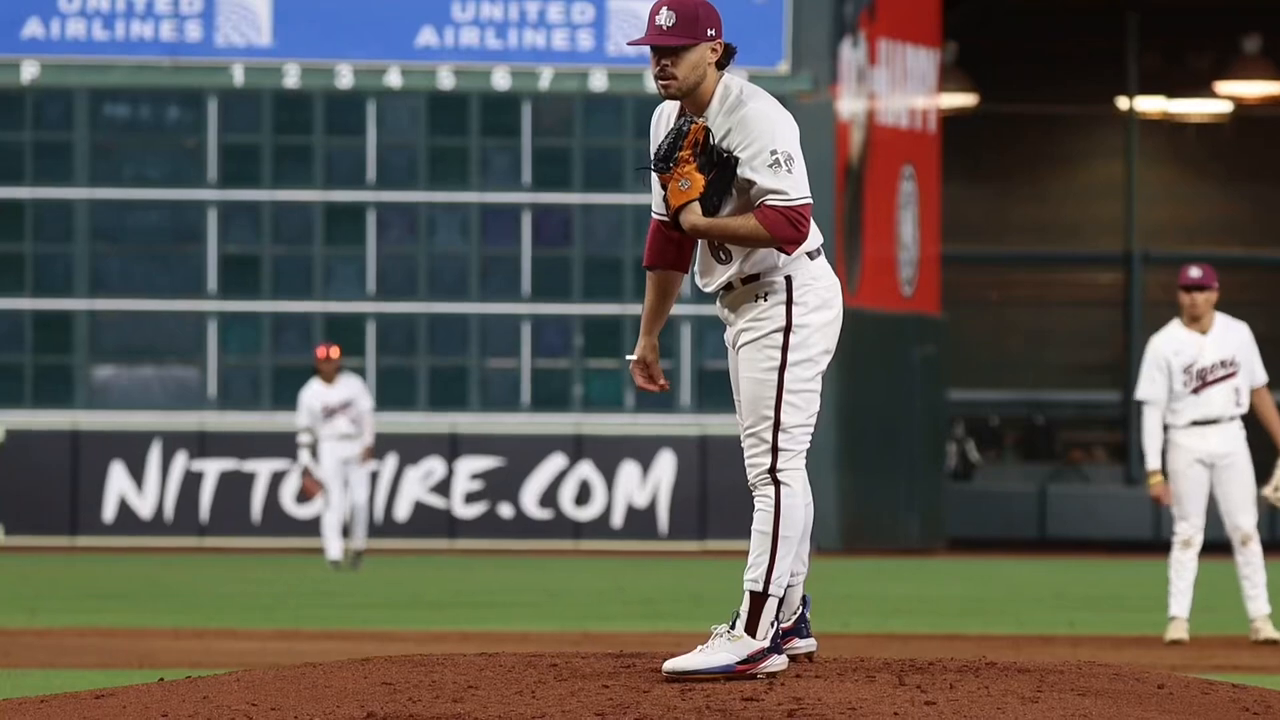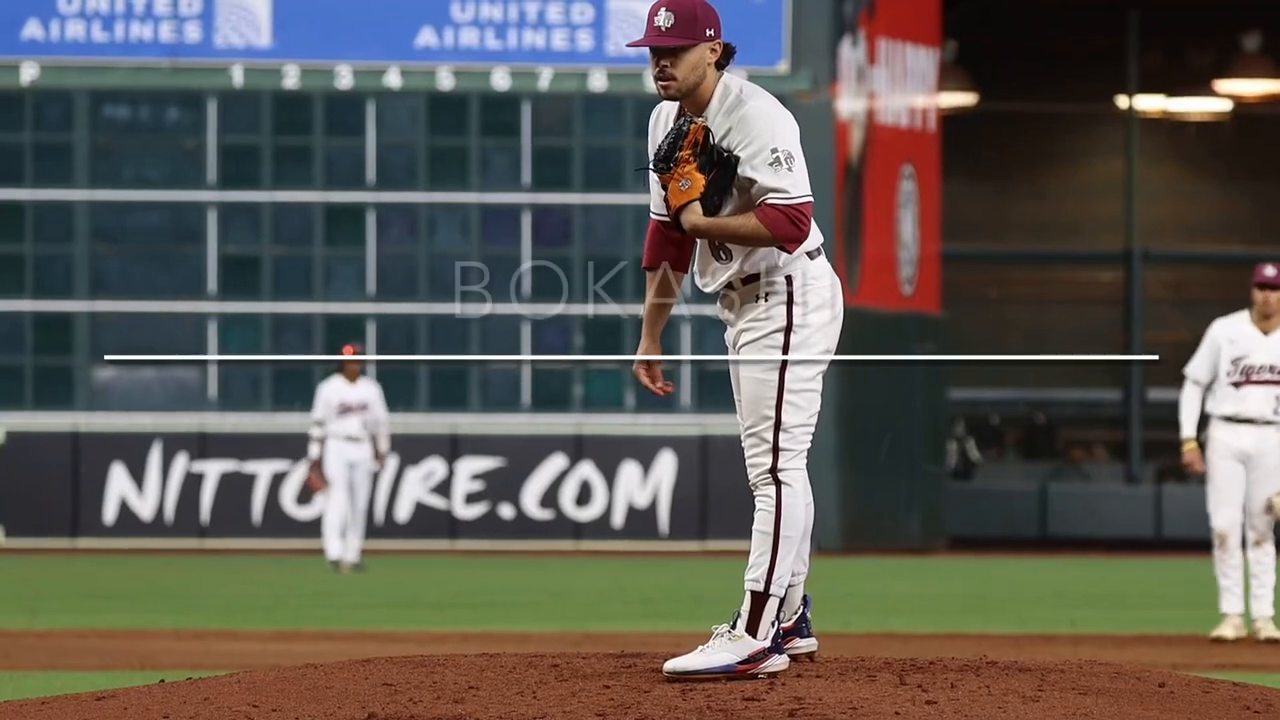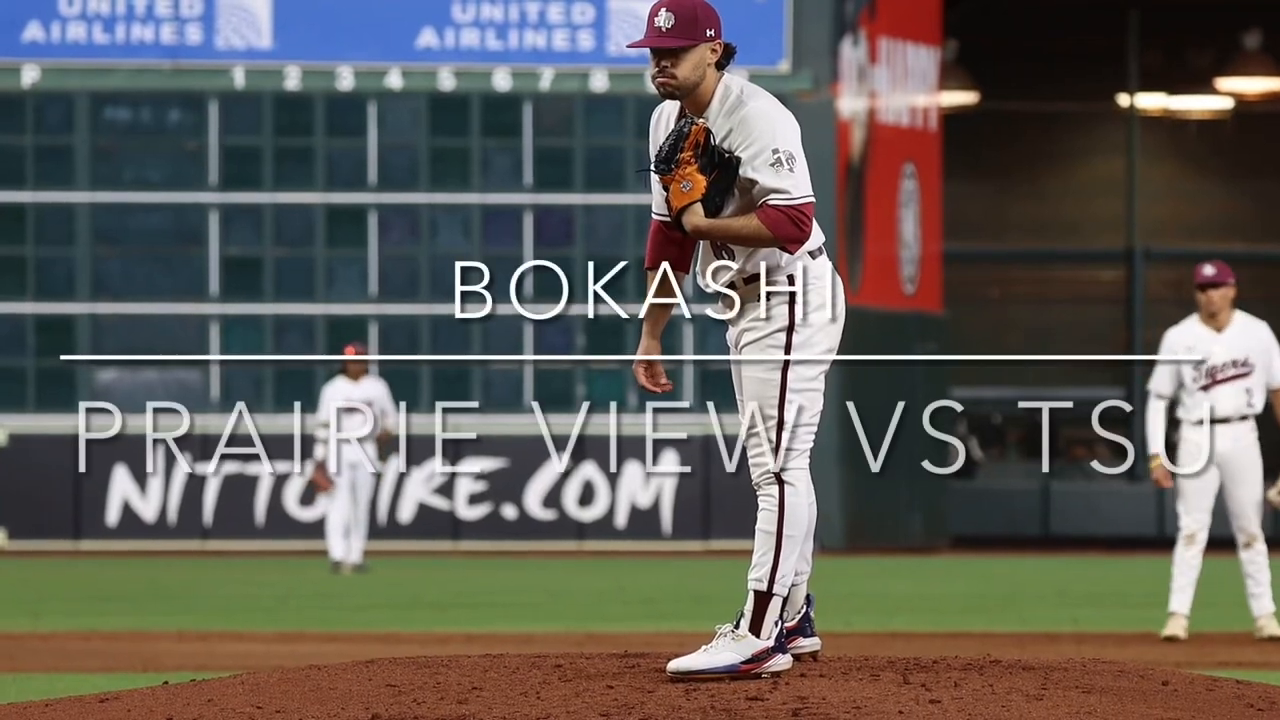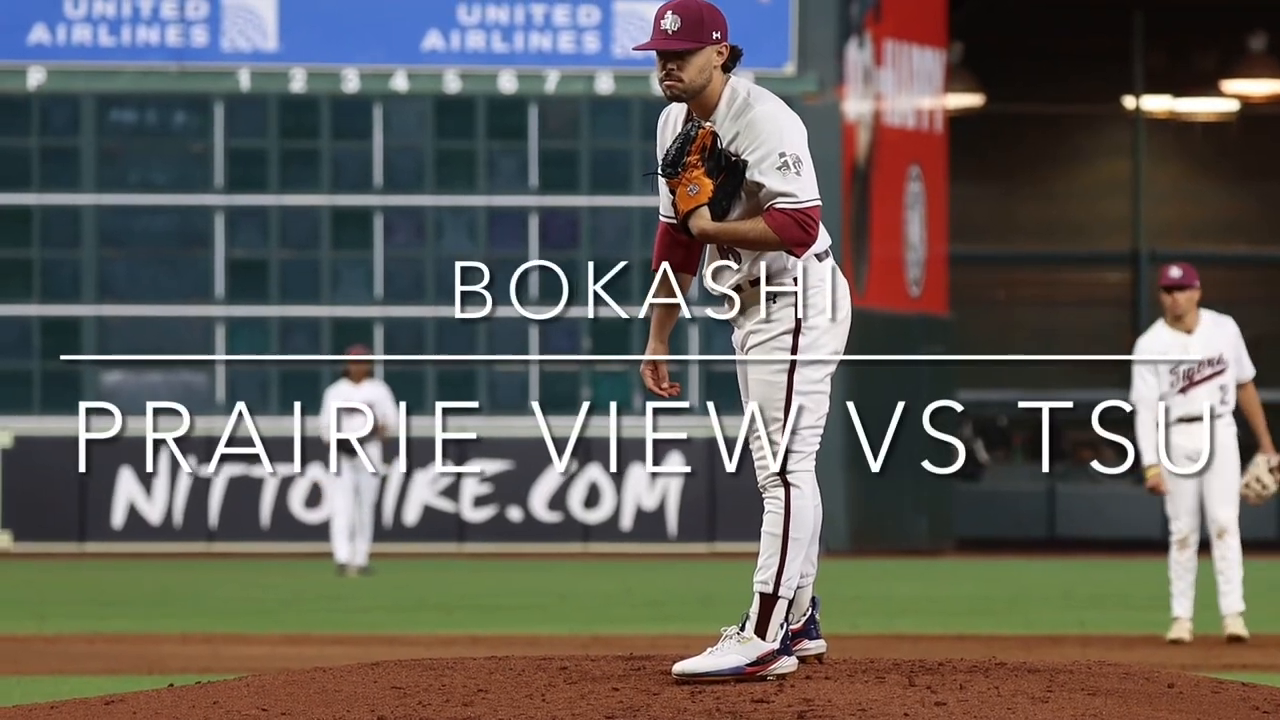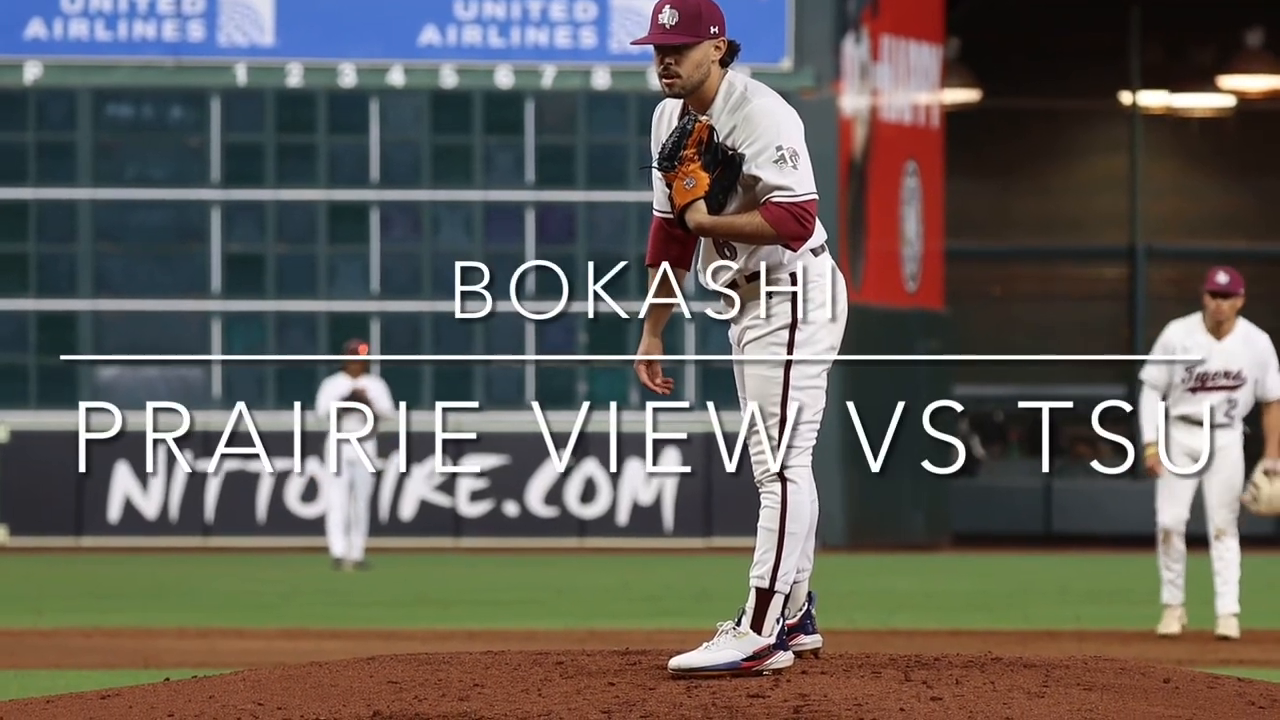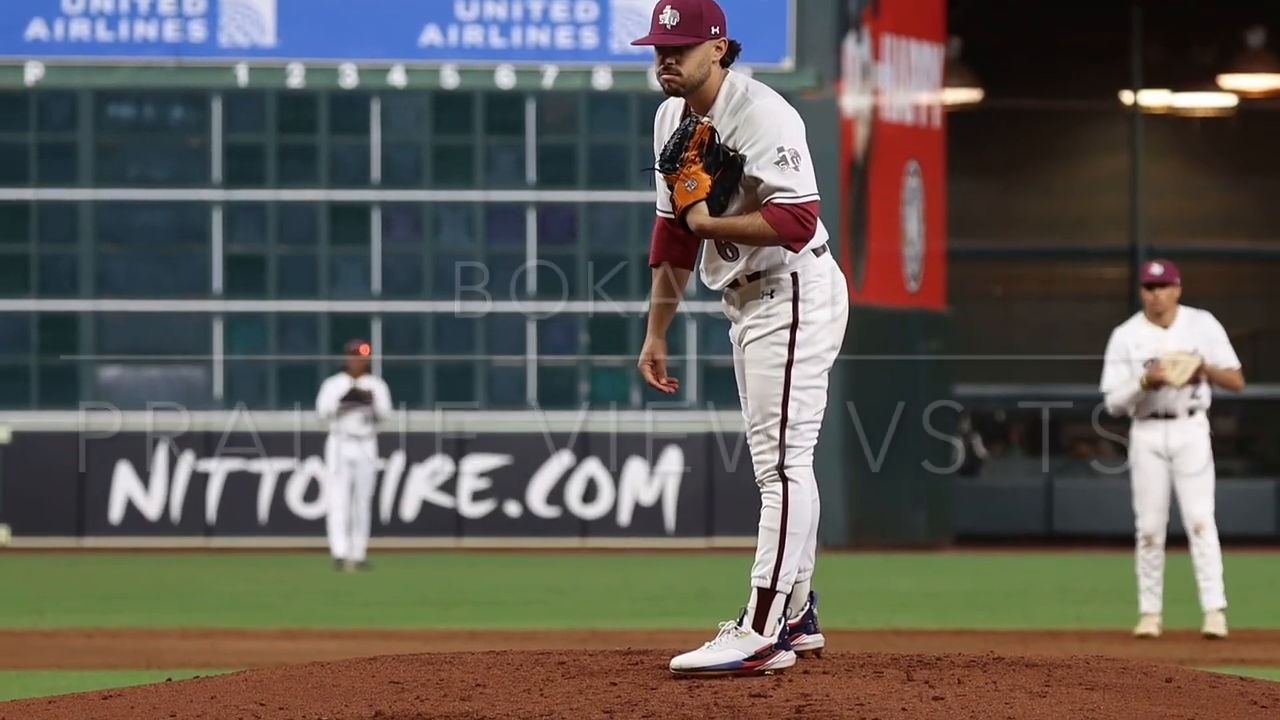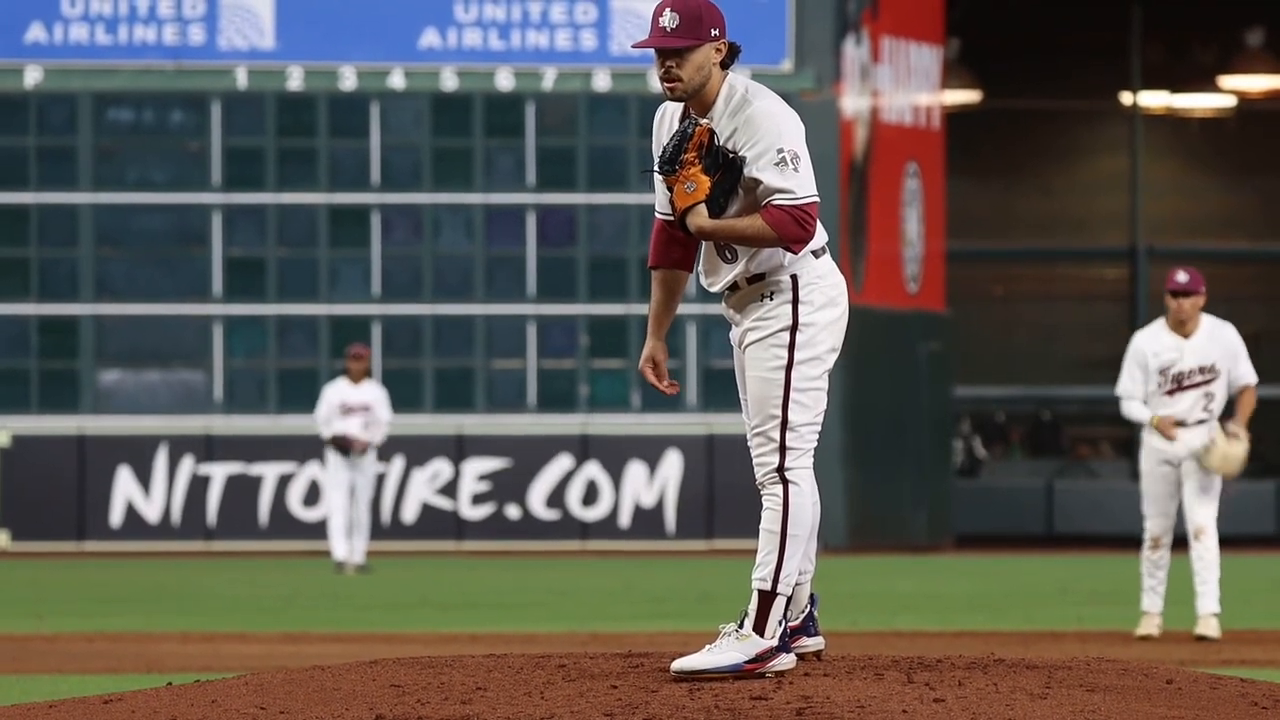
dt=0.7s
person 1, frame 1
left shoulder: (756, 116)
right shoulder: (668, 119)
left elbow: (790, 224)
right elbow: (667, 231)
left wrist: (701, 223)
right wrist: (649, 335)
left hip: (788, 299)
right hip: (743, 303)
left knee: (774, 466)
right knee: (775, 464)
left ankle: (756, 637)
right ankle: (788, 619)
person 1, frame 2
left shoulder: (756, 116)
right shoulder: (665, 120)
left elbow: (790, 221)
right elbow: (666, 232)
left wrist: (700, 223)
right wrist: (650, 336)
left hip: (788, 298)
right hip: (742, 303)
left knee: (774, 465)
right knee: (772, 465)
left ankle: (756, 636)
right ankle: (789, 619)
person 1, frame 3
left shoulder: (756, 116)
right shoulder: (666, 119)
left elbow: (792, 222)
right elbow: (667, 233)
left wrist: (701, 224)
right wrist: (650, 335)
left hip: (791, 299)
right hip: (743, 303)
left knee: (778, 465)
right knee: (776, 465)
left ankle: (760, 636)
right ankle: (792, 617)
person 1, frame 4
left shoulder: (762, 120)
right shoulder: (673, 123)
left elbow: (799, 226)
right elbow: (674, 237)
left wrist: (709, 228)
right wrist: (658, 339)
left hip: (797, 302)
right hip: (751, 307)
left knee: (784, 468)
right knee: (781, 469)
left ankle: (766, 638)
right ankle: (798, 620)
person 1, frame 5
left shoulder: (760, 113)
right shoulder: (668, 118)
left elbow: (796, 219)
right elbow: (669, 229)
left wrist: (706, 222)
right wrist: (652, 331)
left hip: (793, 295)
right hip: (745, 301)
left knee: (780, 463)
right knee: (776, 463)
left ankle: (761, 633)
right ankle: (794, 615)
person 1, frame 6
left shoulder: (761, 114)
right shoulder: (670, 118)
left elbow: (797, 220)
right elbow: (672, 230)
left wrist: (707, 223)
right wrist: (656, 332)
left hip: (793, 295)
right hip: (746, 301)
left knee: (781, 461)
right knee: (777, 461)
left ankle: (763, 633)
right ankle: (795, 615)
person 1, frame 7
left shoulder: (759, 115)
right shoulder: (669, 121)
left elbow: (797, 223)
right elbow: (671, 233)
left wrist: (708, 225)
right wrist: (656, 335)
left hip: (793, 297)
right hip: (745, 303)
left knee: (781, 463)
right knee: (777, 463)
left ankle: (764, 635)
right ankle: (796, 617)
person 2, frame 1
left shoulder: (1238, 333)
right shoulder: (1162, 343)
right elbow: (1152, 409)
right wrist: (1154, 471)
left hip: (1231, 437)
right hip: (1186, 442)
left knee: (1245, 529)
right knee: (1186, 532)
right ankle: (1178, 619)
person 2, frame 2
right shoulder: (1223, 330)
right elbow: (1193, 385)
right wrist: (1188, 440)
right hip: (1224, 436)
right knee: (1224, 525)
right ankle: (1231, 614)
person 2, frame 3
right shoulder: (1178, 337)
right elbow: (1158, 399)
right wrist: (1156, 456)
left hip: (1241, 436)
right hip: (1195, 439)
right knee: (1191, 528)
right ankle: (1178, 615)
person 2, frame 4
left shoulder: (1225, 328)
right shoulder: (1149, 344)
left elbow: (1245, 386)
right elbow: (1145, 410)
left wrist: (1265, 442)
right wrist: (1151, 466)
left hip: (1220, 434)
right hip: (1176, 439)
left knee: (1224, 523)
right knee: (1182, 532)
left ankle: (1233, 614)
right ankle: (1182, 619)
person 2, frame 5
right shoulder: (1176, 334)
right elbow: (1151, 389)
right wrist: (1151, 443)
left hip: (1227, 439)
right hip: (1178, 436)
left knee: (1224, 525)
right knee: (1169, 522)
left ankle: (1228, 614)
right ankle: (1173, 607)
person 2, frame 6
left shoulder: (1204, 324)
right shoulder: (1125, 336)
left elbow: (1237, 381)
right elbow: (1113, 403)
left wrist: (1205, 368)
right wrist: (1145, 382)
left hip: (1191, 431)
right hip: (1147, 436)
left knee: (1200, 519)
right knee: (1149, 527)
left ankle: (1214, 610)
right ankle: (1150, 613)
person 2, frame 7
left shoulder: (1225, 335)
right shoulder: (1144, 341)
left elbow: (1247, 388)
right elbow: (1128, 402)
left wrist: (1238, 422)
right wrist: (1154, 420)
left hip: (1203, 438)
right hip: (1158, 439)
left knee: (1201, 523)
right knee: (1156, 529)
left ankle: (1208, 614)
right ankle: (1151, 613)
person 3, frame 1
left shoulder: (863, 44)
right shoulder: (846, 46)
left elbow: (865, 87)
right elbow: (844, 90)
left hip: (859, 120)
right hip: (849, 121)
left knee: (857, 197)
right knee: (848, 198)
left ankle: (854, 275)
right ankle: (849, 274)
person 3, frame 2
left shoulder: (863, 44)
right shoulder: (846, 45)
left elbow: (865, 86)
right elbow: (844, 88)
left hip: (858, 120)
right hip: (849, 120)
left knee: (856, 193)
right knee: (847, 195)
left ankle: (854, 274)
right ankle: (849, 273)
person 3, frame 3
left shoulder: (864, 42)
right shoulder: (846, 44)
left elbow: (866, 84)
right elbow: (844, 86)
left wrist: (861, 115)
left hip: (860, 119)
right hip: (849, 119)
left knee: (858, 194)
right knee: (848, 195)
left ankle: (857, 271)
right ankle: (850, 272)
person 3, frame 4
left shoulder: (869, 44)
right shoulder: (852, 47)
left elbow: (872, 87)
right elbow: (850, 90)
left hip: (865, 120)
right hip: (854, 121)
left knee: (863, 194)
right knee: (854, 194)
left ankle: (862, 276)
right ankle: (856, 274)
person 3, frame 5
left shoulder: (866, 40)
right shoulder: (849, 43)
left elbow: (867, 83)
right elbow: (847, 85)
left wrist: (863, 114)
left hip: (862, 116)
right hip: (851, 116)
left knee: (860, 187)
right knee: (851, 185)
left ankle: (859, 270)
right ankle: (853, 270)
person 3, frame 6
left shoulder: (867, 38)
right shoulder: (850, 41)
left elbow: (869, 80)
right elbow: (848, 85)
left hip: (863, 116)
right hip: (853, 115)
left knee: (862, 186)
right knee: (853, 182)
left ankle: (860, 268)
right ankle: (854, 267)
person 3, frame 7
left shoulder: (866, 39)
right shoulder: (849, 43)
left elbow: (868, 82)
right elbow: (847, 86)
left wrist: (865, 107)
left hip: (863, 116)
right hip: (851, 117)
left knee: (861, 187)
right knee: (852, 186)
left ankle: (860, 268)
right ankle: (854, 268)
person 4, frame 1
left shoulder: (353, 382)
right shoulder: (308, 393)
left elbow: (366, 413)
right elbow: (304, 429)
left wrist: (369, 444)
right wrist: (305, 464)
left hip: (356, 447)
right hip: (329, 449)
left knee: (360, 500)
right knee: (333, 503)
left ankle: (357, 548)
right ankle: (334, 557)
person 4, frame 2
left shoulder: (372, 387)
right shoulder: (328, 387)
left elbow: (381, 421)
right elbow: (317, 423)
left wrist: (382, 452)
right wrist: (315, 459)
left hip: (363, 451)
right hip: (336, 449)
left knee: (360, 505)
right knee: (336, 502)
left ankle: (353, 557)
right ankle: (334, 556)
person 4, frame 3
left shoulder: (377, 385)
right shoulder: (332, 388)
left elbow: (390, 413)
right elbow: (323, 424)
left wrist: (386, 431)
right wrist: (319, 460)
left hip: (366, 451)
right hip: (338, 449)
left knee: (362, 505)
right knee: (338, 503)
left ankle: (356, 557)
right ankle: (338, 558)
person 4, frame 4
left shoulder: (380, 389)
right shoulder: (334, 391)
left elbow: (392, 418)
right elbow: (325, 424)
left wrist: (382, 427)
right wrist: (333, 440)
left hip: (370, 452)
right hip: (342, 453)
left knee: (366, 507)
right knee: (342, 506)
left ankle: (361, 560)
right ankle: (343, 560)
person 4, frame 5
left shoulder: (376, 384)
right shoulder: (331, 383)
left elbow: (388, 412)
right elbow: (322, 412)
left wrist: (368, 400)
right wrist: (343, 401)
left hip: (365, 446)
right hip: (338, 445)
left knee: (361, 502)
right knee: (337, 500)
left ankle: (357, 555)
right ankle: (338, 554)
person 4, frame 6
left shoulder: (377, 386)
right shoulder: (332, 384)
left elbow: (385, 414)
right elbow: (323, 413)
left wrist: (372, 400)
right wrist: (343, 401)
left hip: (366, 447)
right hip: (339, 445)
left knee: (362, 503)
right knee: (338, 501)
left ankle: (358, 555)
right ankle: (340, 554)
person 4, frame 7
left shoulder: (377, 391)
right shoulder: (332, 388)
left elbow: (384, 423)
right elbow: (321, 420)
left wrist: (370, 443)
right wrist: (333, 438)
left hip: (367, 453)
right hip: (338, 451)
left knee: (363, 506)
right knee: (338, 505)
left ankle: (359, 559)
right ankle: (340, 558)
